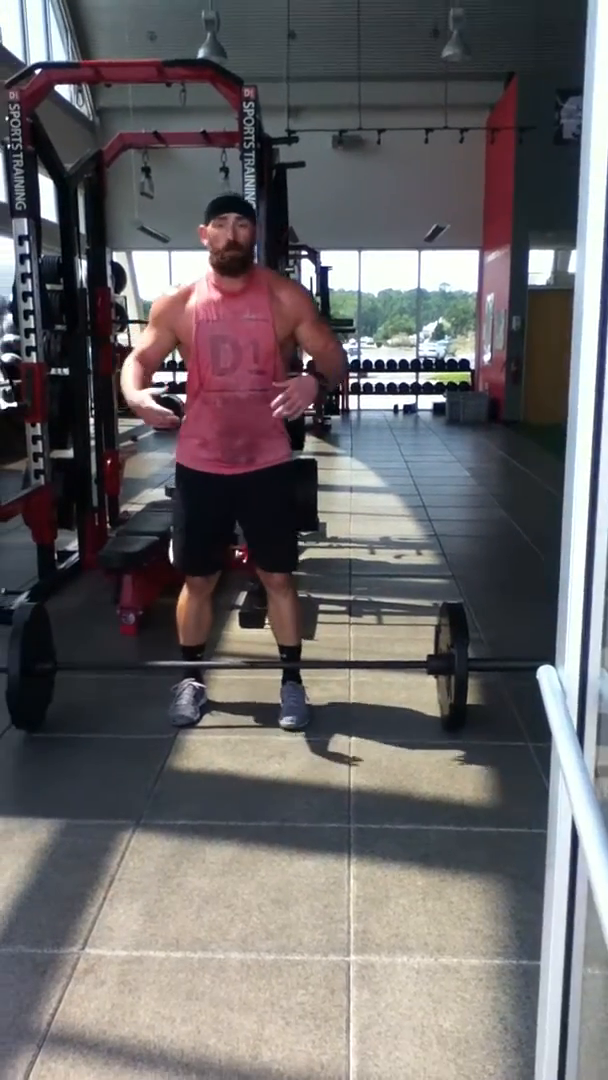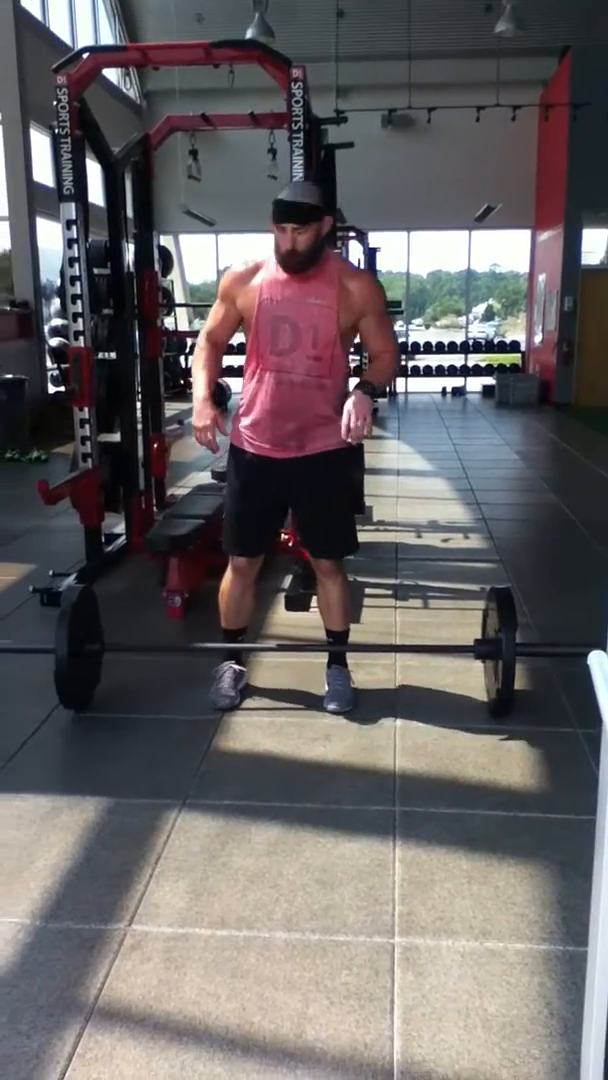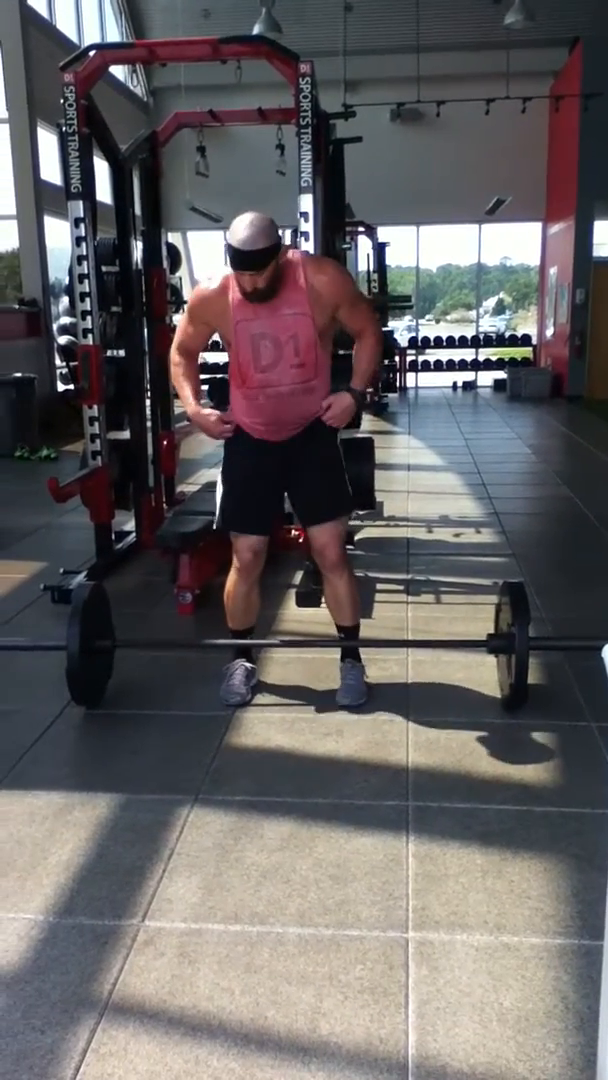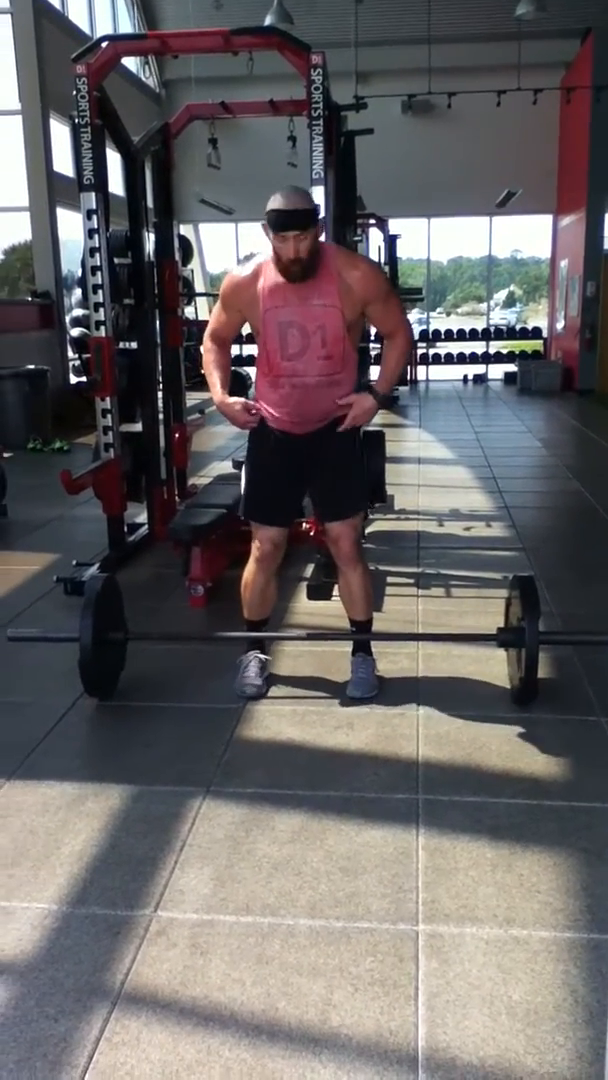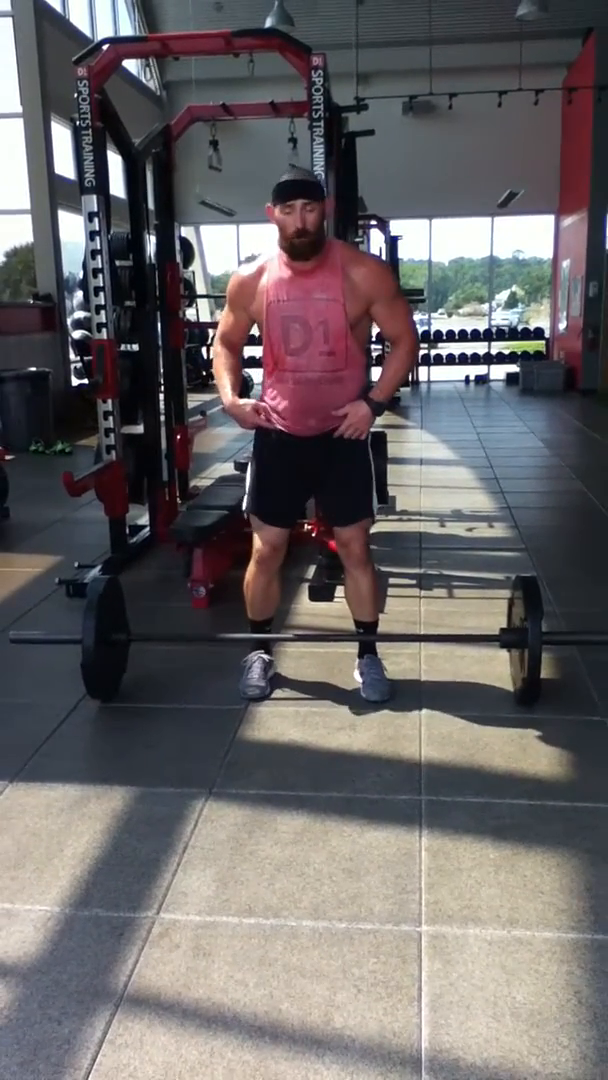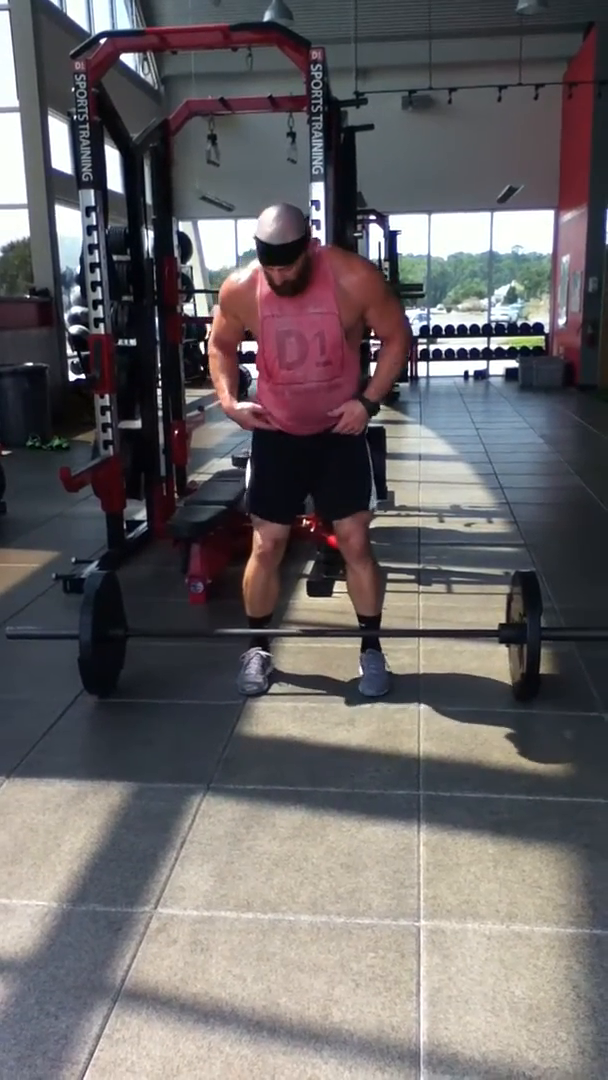
dt=0.5s
person 1, frame 1
left shoulder: (288, 297)
right shoulder: (176, 304)
left elbow: (333, 356)
right elbow: (140, 360)
left wrist: (314, 380)
right wrist: (136, 393)
left hip: (268, 463)
right hip: (200, 465)
left knee: (277, 577)
right knee: (197, 580)
left ankle: (291, 679)
right ankle: (192, 677)
person 1, frame 2
left shoulder: (356, 287)
right shoulder: (242, 281)
left elbow: (386, 353)
right elbow: (210, 341)
left wrist: (364, 391)
right wrist: (202, 397)
left hip: (322, 449)
right hip: (253, 447)
left knee: (328, 564)
right knee: (242, 563)
left ankle: (337, 664)
right ankle: (231, 661)
person 1, frame 3
left shoulder: (324, 281)
right shoulder: (209, 298)
left elbow: (367, 331)
right elbow: (182, 353)
left wrist: (354, 392)
right wrist: (193, 406)
left hip: (313, 433)
right hip: (249, 439)
left knee: (330, 551)
right knee: (246, 557)
left ankle: (351, 658)
right ankle: (242, 658)
person 1, frame 4
left shoulder: (358, 276)
right shoulder: (242, 284)
left elbow: (398, 333)
right elbow: (215, 339)
left wrist: (377, 394)
right wrist: (220, 394)
left hip: (335, 429)
right hip: (273, 432)
left knee: (346, 544)
right knee: (265, 548)
left ankle: (362, 652)
right ankle: (255, 650)
person 1, frame 5
left shoulder: (364, 274)
right shoulder: (249, 281)
left elbow: (404, 342)
right elbow: (226, 344)
left wrist: (374, 402)
right wrist: (230, 397)
left hip: (342, 435)
right hip: (278, 436)
left knee: (355, 549)
right knee: (266, 551)
left ankle: (367, 654)
right ankle: (259, 651)
person 1, frame 6
left shoulder: (355, 278)
right shoulder: (239, 289)
left elbow: (397, 336)
right elbow: (220, 345)
left wrist: (370, 400)
right wrist: (228, 400)
left hip: (340, 430)
right hip: (275, 432)
left knee: (355, 542)
right knee: (266, 546)
left ankle: (371, 648)
right ankle: (258, 647)
